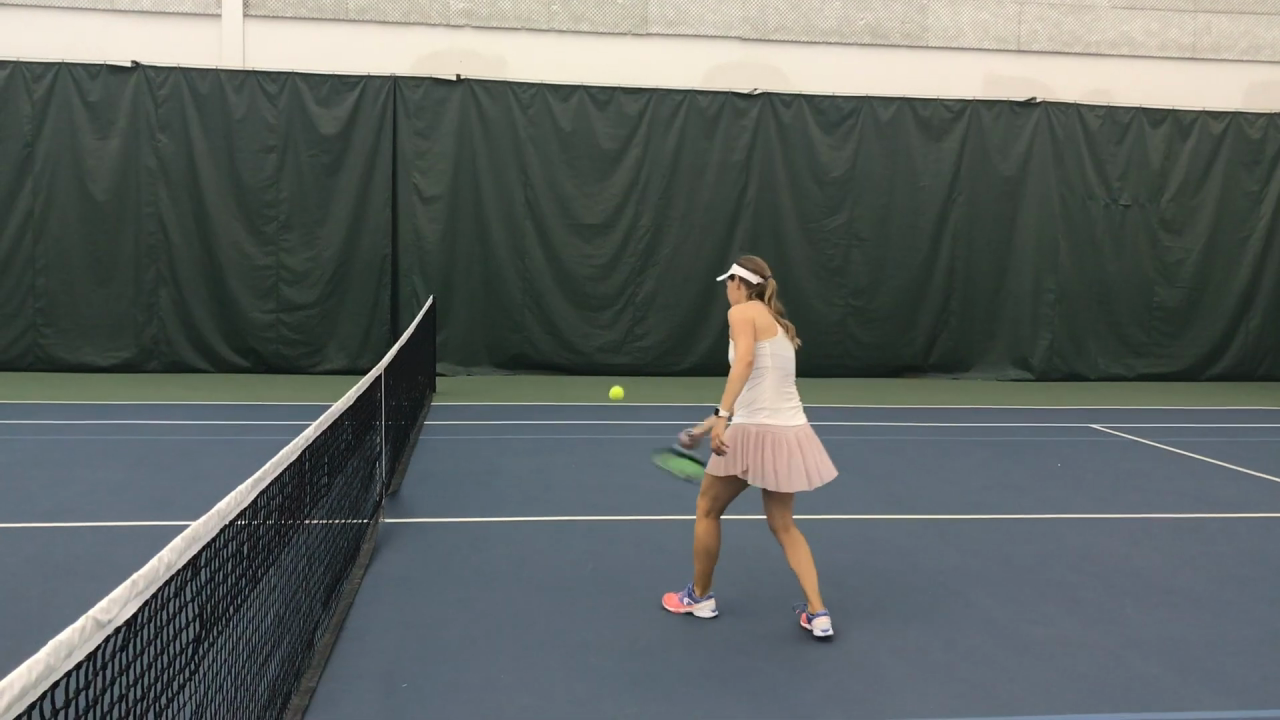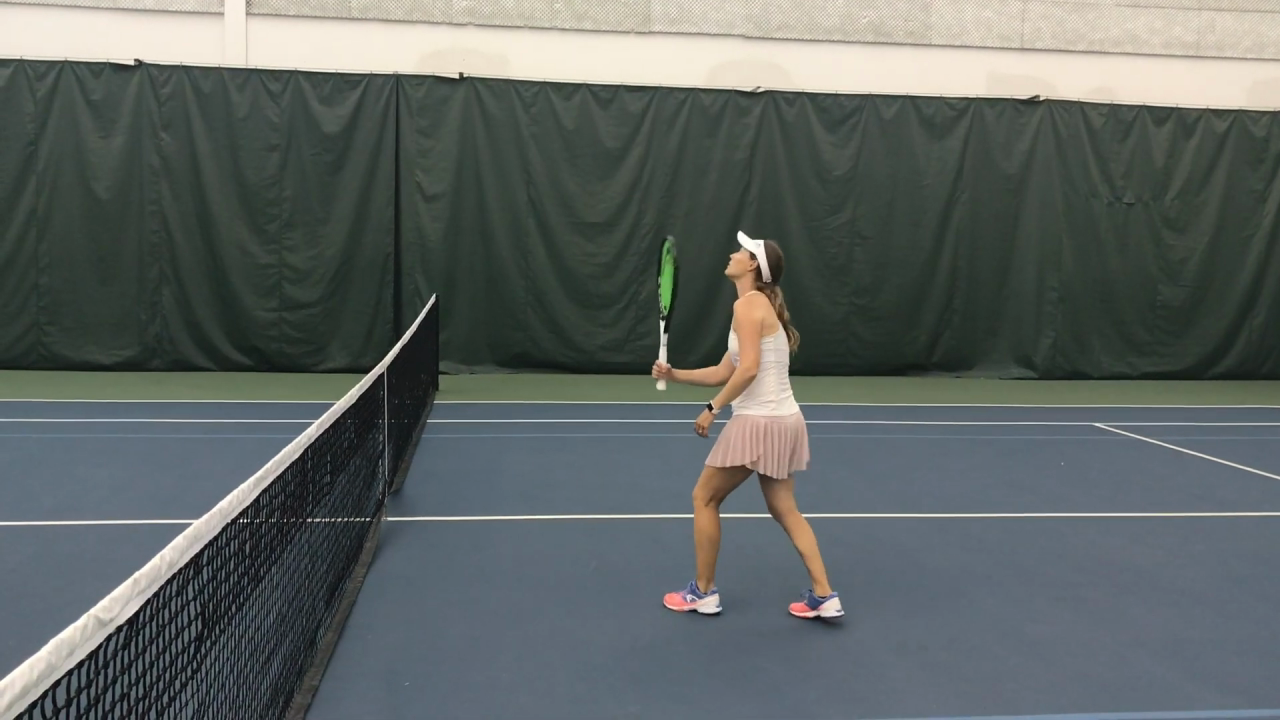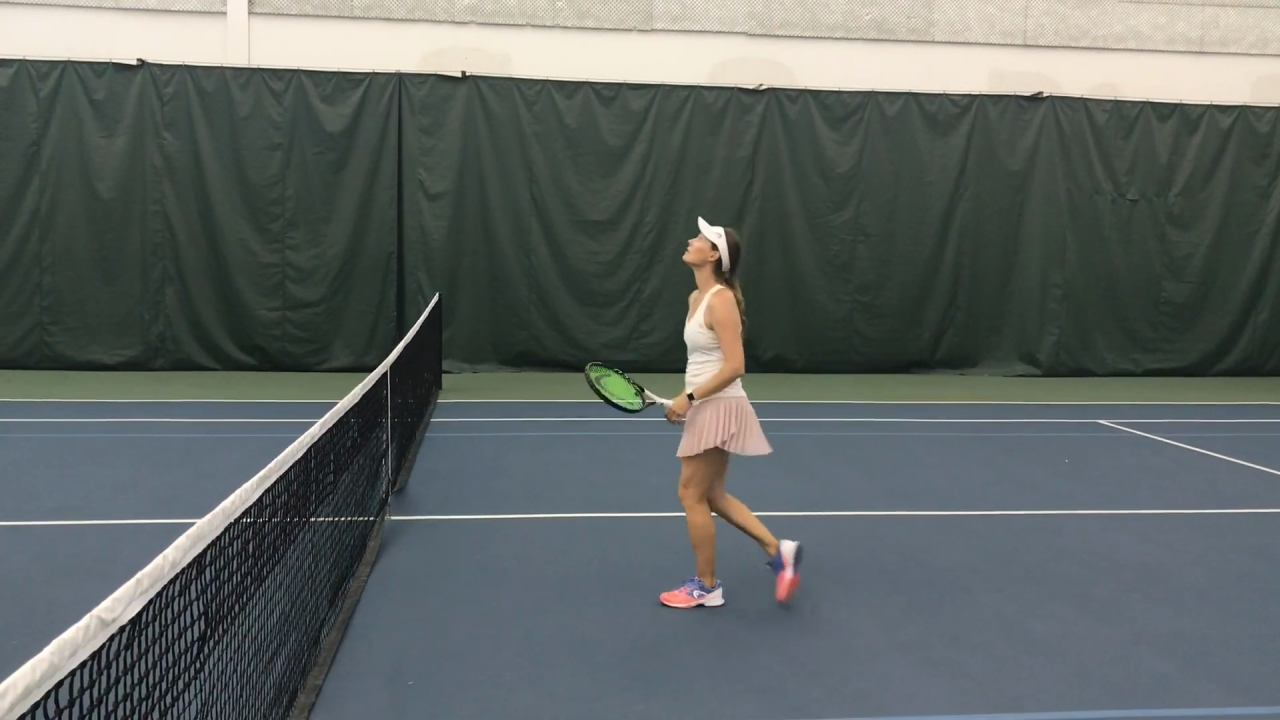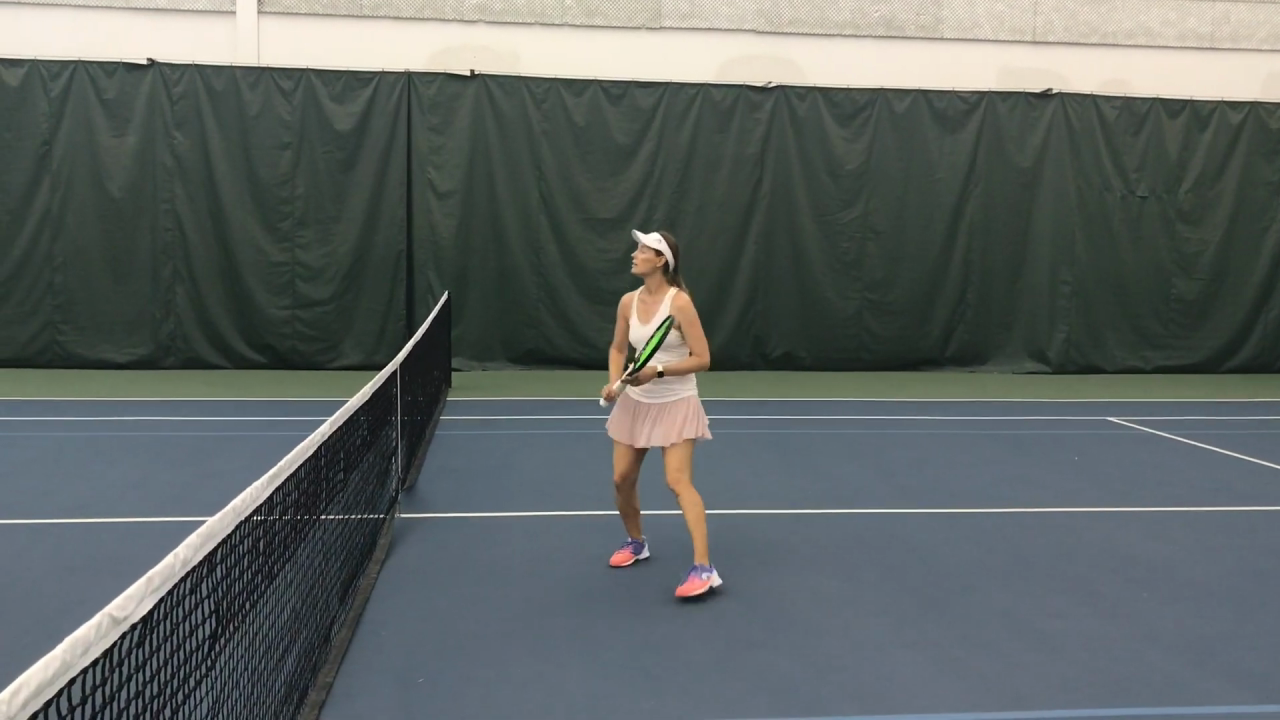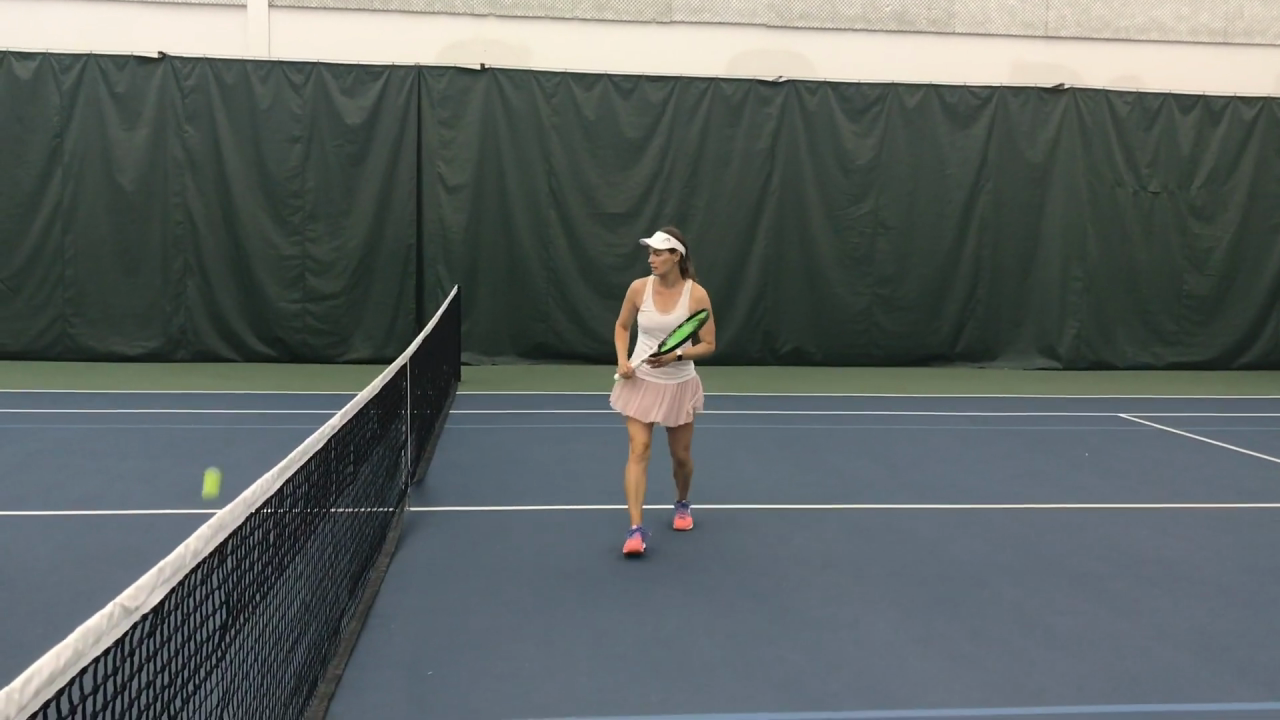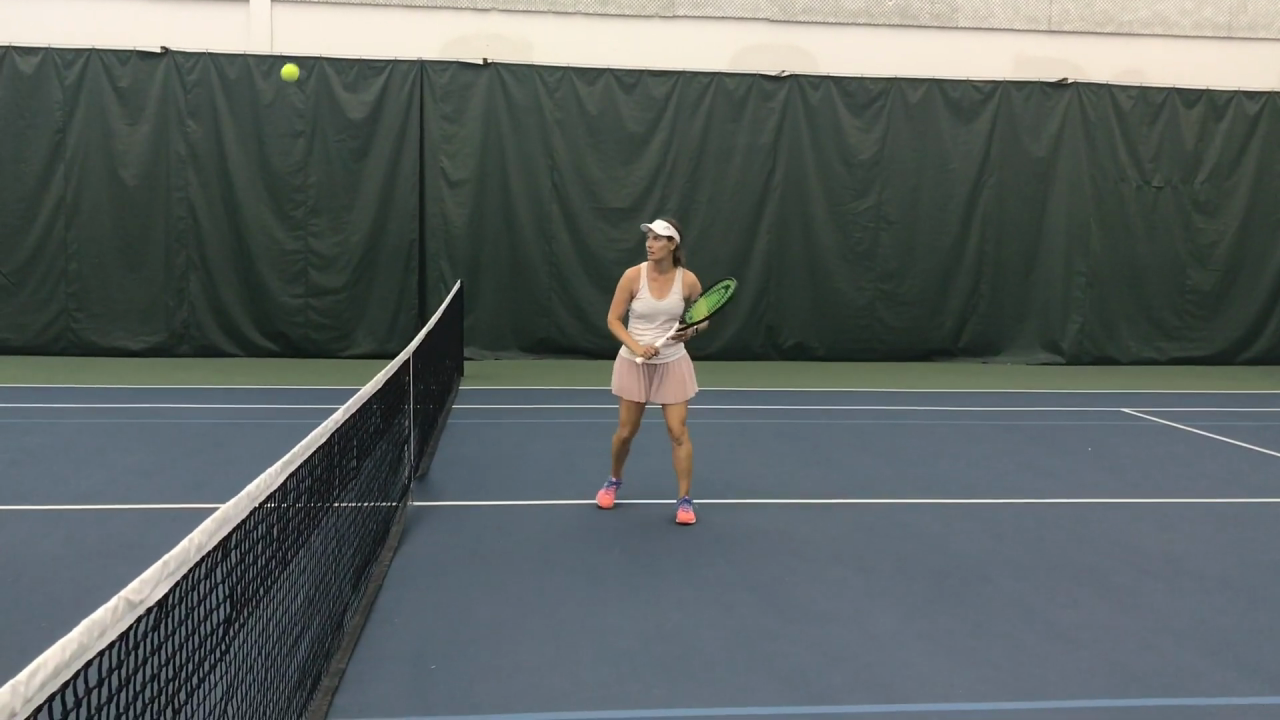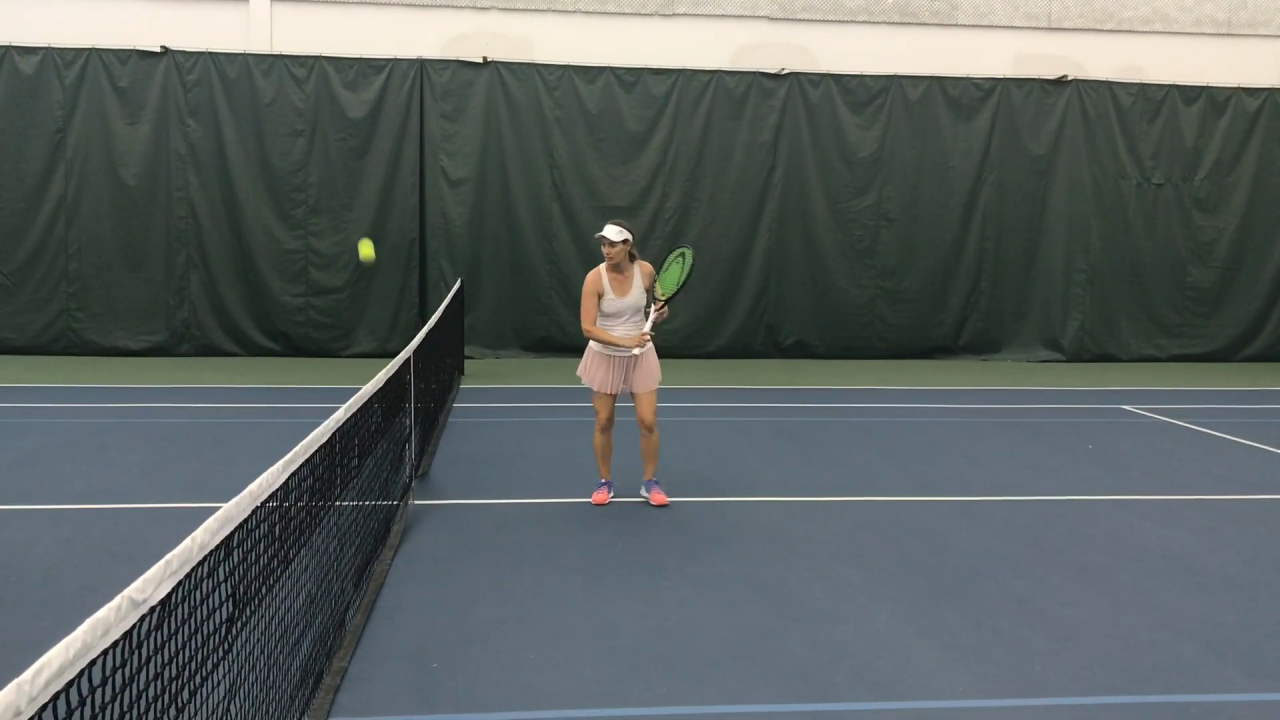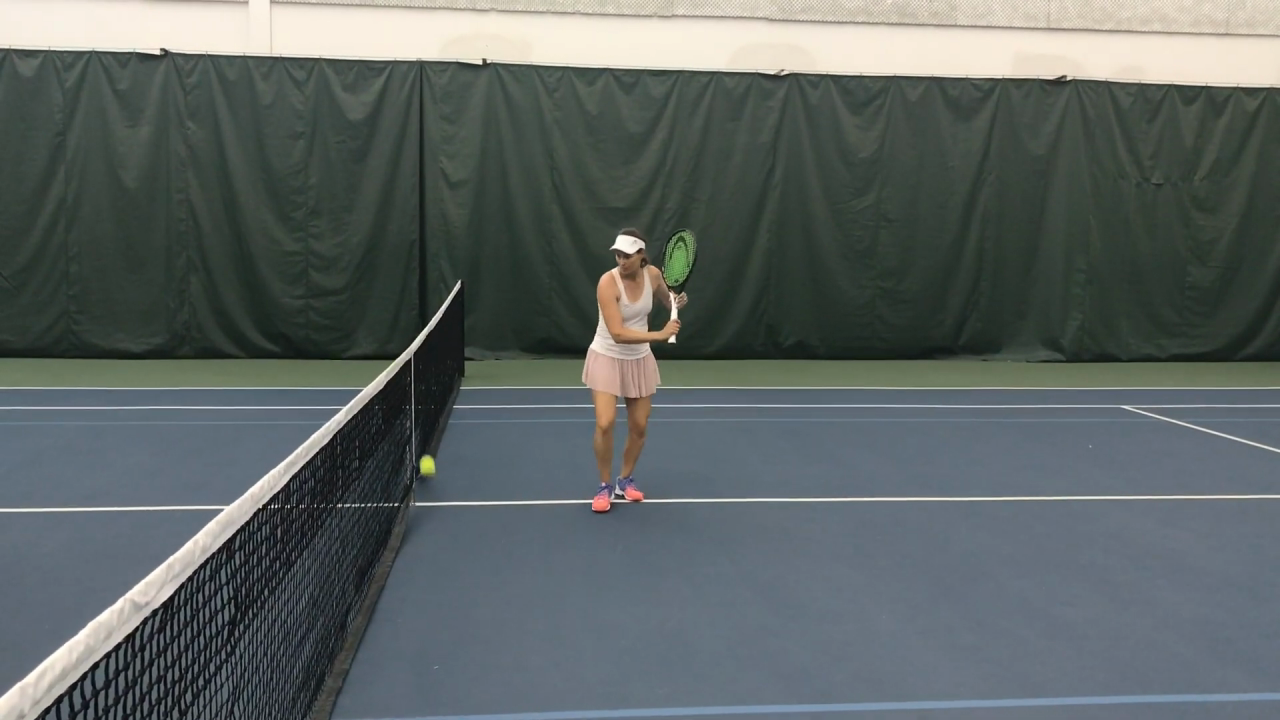
dt=0.5s
person 1, frame 1
left shoulder: (742, 312)
right shoulder: (781, 327)
left elbow: (743, 360)
left wrist: (721, 416)
right wrist: (704, 427)
left hip: (756, 431)
right hip: (792, 432)
left knee: (706, 510)
right knee: (783, 525)
left ankle: (700, 595)
right ankle: (817, 612)
person 1, frame 2
left shoulder: (748, 304)
right shoulder: (759, 306)
left elbow: (748, 369)
right elbow: (725, 372)
left wrist: (711, 409)
right wrist: (675, 373)
left hip: (758, 423)
right hip: (782, 421)
left knee: (704, 498)
right knee: (785, 510)
left ankle: (703, 591)
right ankle: (824, 596)
person 1, frame 3
left shoulder: (720, 299)
right shoulder: (697, 297)
left elbow: (734, 366)
left wrist: (689, 399)
right wrist: (687, 397)
left hip: (717, 408)
right hip: (709, 408)
left knee: (692, 496)
right knee: (712, 496)
left ankle: (707, 586)
right ankle: (778, 550)
person 1, frame 4
left shoulder: (680, 302)
right shoulder: (627, 302)
left elbow: (703, 359)
right elbow: (619, 349)
left wrist: (657, 372)
right wrist: (613, 382)
left hip: (676, 404)
right hip: (635, 403)
left knee: (679, 483)
right knee: (621, 480)
left ankle: (704, 569)
right ankle: (636, 541)
person 1, frame 5
left shoulder: (697, 295)
right shoulder: (639, 288)
left elbow: (709, 345)
right elbow: (622, 326)
left wrist: (676, 356)
right wrist: (623, 361)
left hip: (679, 385)
right hip: (642, 382)
left knee: (681, 456)
right knee: (638, 452)
left ankle: (682, 503)
right ankle: (636, 529)
person 1, frame 6
left shoulder: (688, 280)
right shoulder: (632, 276)
left elbow: (702, 319)
right elbow: (614, 320)
left wrist: (690, 331)
right wrist: (637, 347)
left hip: (672, 364)
right hip: (634, 363)
left knee: (679, 433)
right knee: (626, 432)
left ankle: (684, 499)
right ankle: (614, 481)
person 1, frame 7
left shoulder: (646, 270)
right shoulder: (594, 279)
right elbow: (588, 328)
left wrist: (660, 311)
right wrist: (625, 342)
left hip: (641, 356)
right hip: (604, 356)
left knee: (648, 422)
right knee: (604, 423)
left ankle: (650, 482)
right ankle: (605, 482)
person 1, frame 8
left shoulder: (652, 274)
right shoulder: (608, 283)
left elbow: (668, 299)
right elbow: (618, 334)
left wrist: (678, 301)
right wrist: (660, 335)
left hip: (639, 359)
right hip: (606, 358)
left knee: (639, 426)
right knee: (605, 424)
left ankle: (625, 480)
right ankle: (605, 485)
